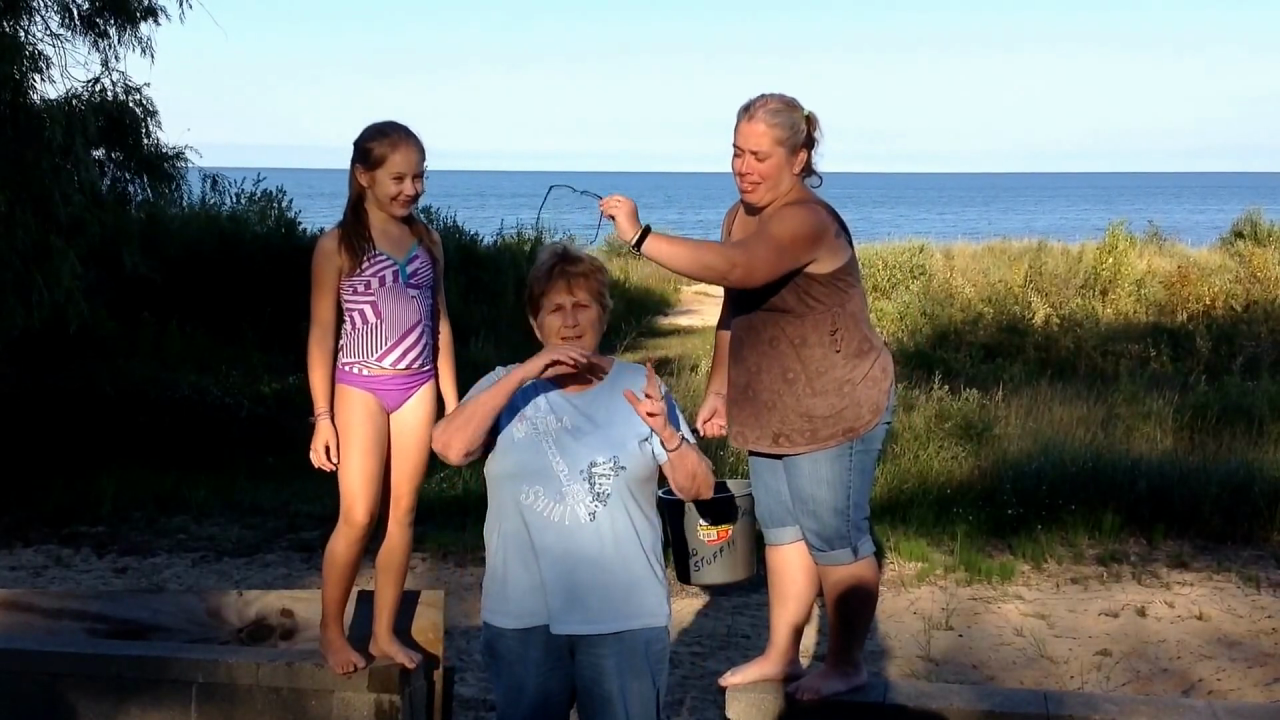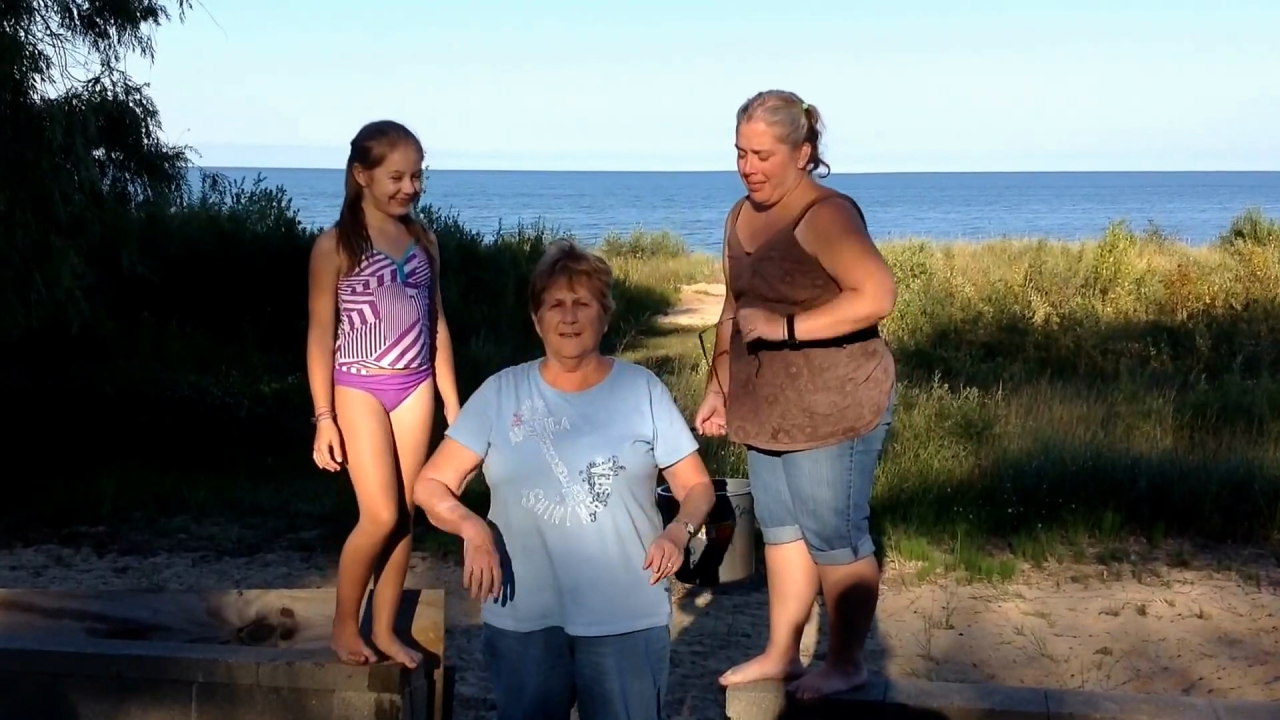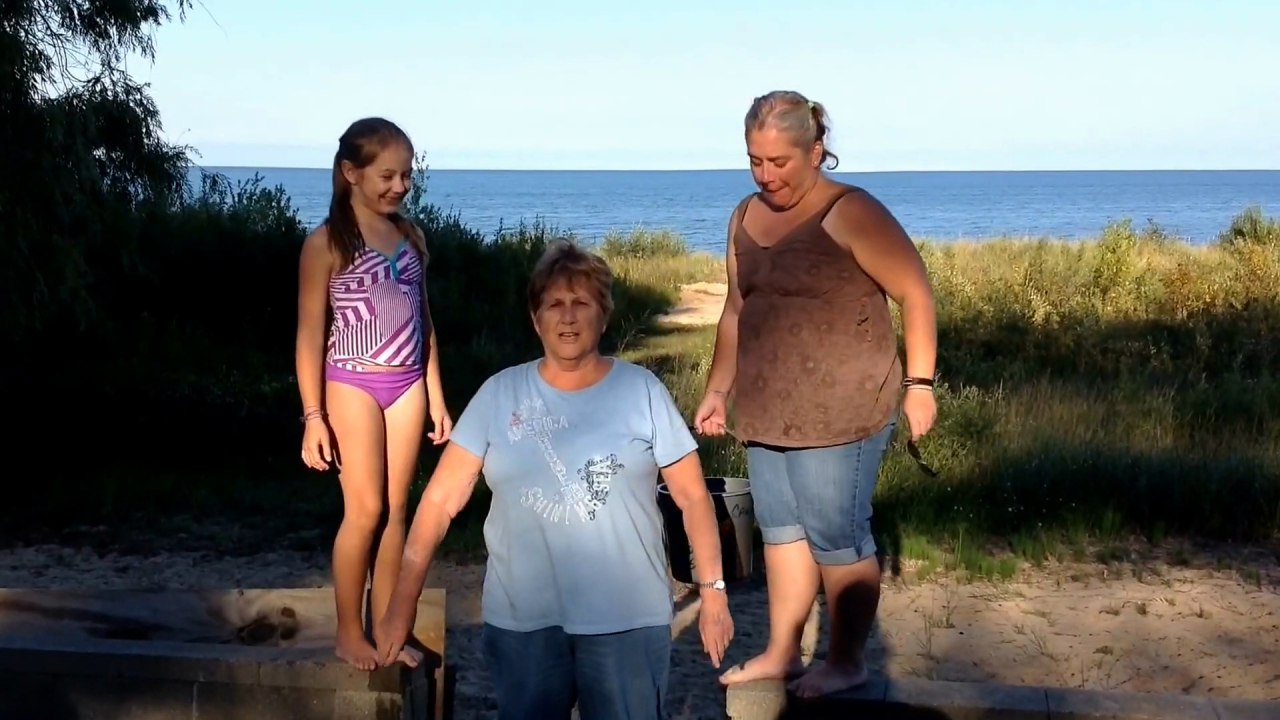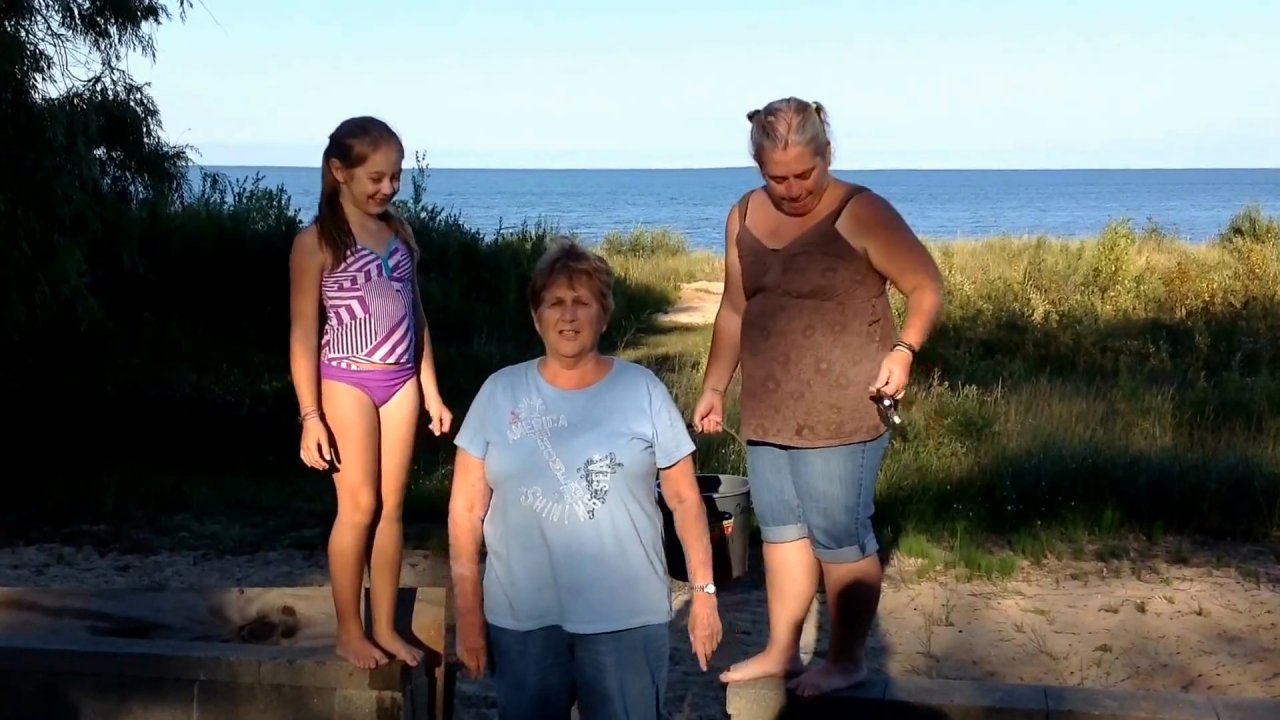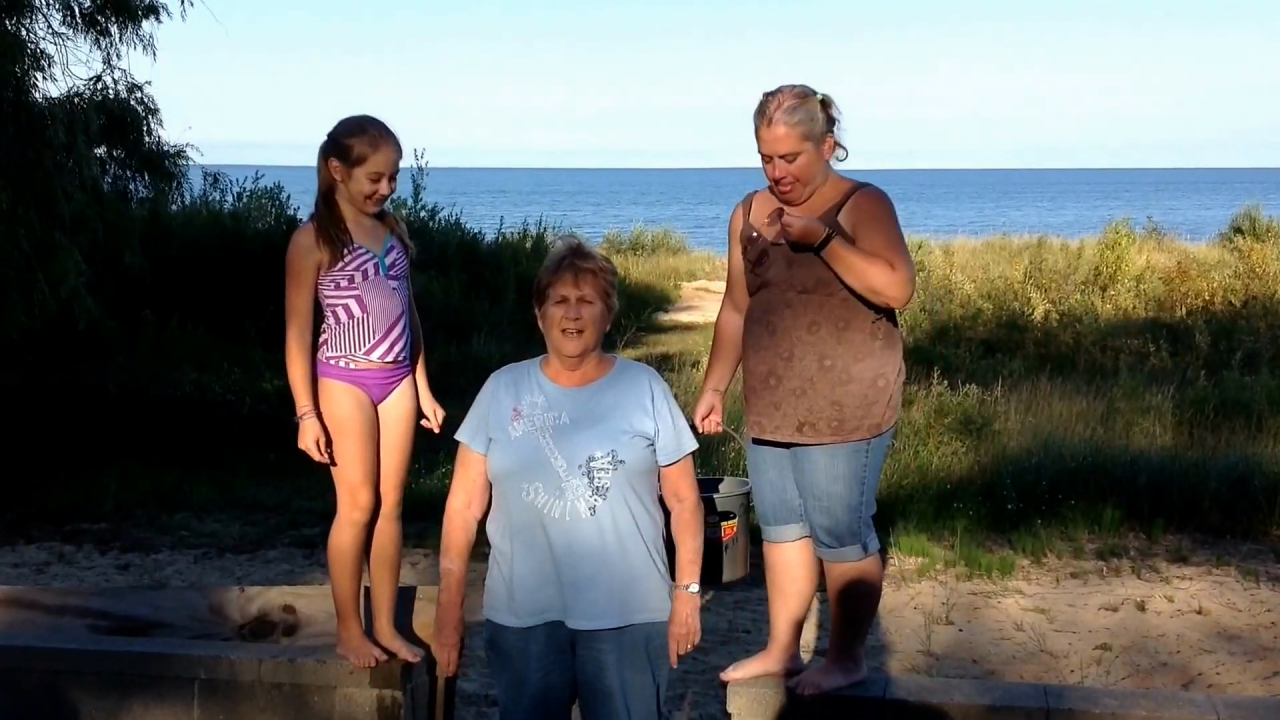
dt=0.4s
person 1, frame 1
left shoulder: (807, 221)
right shoulder: (740, 215)
left elbow: (734, 268)
left wrist: (642, 236)
right wrist: (720, 390)
left hip: (834, 410)
right hip: (771, 410)
left knee: (835, 538)
right knee: (782, 530)
left ankle: (847, 664)
right ankle: (779, 654)
person 1, frame 2
left shoulder: (827, 216)
right shoulder: (741, 217)
left elbow: (875, 297)
left wrist: (787, 327)
right wrist: (718, 389)
left hip: (834, 408)
right hip: (769, 410)
left knee: (836, 538)
right knee: (781, 530)
left ankle: (846, 662)
right ankle: (780, 654)
person 1, frame 3
left shoulder: (851, 212)
right shoulder: (746, 216)
left elbow: (914, 293)
left wrist: (919, 382)
right wrist: (717, 389)
left hip: (838, 410)
right hip: (768, 409)
left knee: (838, 538)
right knee: (780, 529)
left ankle: (847, 661)
right ankle: (781, 652)
person 1, frame 4
left shoulder: (861, 212)
right shoulder: (744, 215)
left elbow: (928, 285)
right elbow: (734, 310)
left wrist: (902, 349)
right wrist: (714, 386)
left hip: (840, 409)
right hip: (769, 408)
left knee: (840, 535)
right knee: (780, 527)
left ankle: (847, 658)
right ankle: (781, 649)
person 1, frame 5
left shoulder: (863, 205)
right shoulder: (749, 212)
left elbow: (896, 288)
right elbow: (736, 310)
left wrist: (820, 238)
right wrist: (713, 387)
left hip: (844, 409)
right hip: (771, 407)
left knee: (841, 535)
right knee: (781, 526)
left ankle: (845, 658)
right ankle: (780, 650)
person 2, frame 1
left shoulder: (427, 240)
right shoulder: (338, 245)
right elbow: (322, 334)
left wrist: (453, 401)
right wrist: (322, 417)
left hip: (417, 389)
right hip: (361, 389)
left knee: (403, 513)
right knee: (358, 516)
left ankle: (384, 632)
right ankle: (331, 629)
person 2, frame 2
left shoulder: (423, 240)
right shoulder: (336, 245)
right elbow: (320, 335)
left wrist: (452, 400)
right wrist: (324, 418)
left hip: (415, 389)
right hip: (360, 388)
left knee: (406, 513)
right knee: (380, 515)
left ankle: (385, 630)
right ankle: (344, 626)
person 2, frame 3
left shoulder: (410, 236)
right shoulder: (327, 242)
right elbow: (310, 333)
left wrist: (436, 397)
right wrist: (313, 416)
left hip: (407, 385)
right hip: (354, 385)
left knee: (396, 509)
right knee: (365, 510)
right ankle: (348, 633)
person 2, frame 4
left shoulder: (400, 232)
right shoulder: (317, 241)
right elbow: (303, 334)
left wrist: (431, 392)
right wrist: (310, 415)
left hip: (401, 383)
right hip: (348, 383)
left knee: (391, 507)
right knee: (358, 507)
left ankle: (385, 627)
right ankle: (349, 631)
person 2, frame 5
left shoulder: (393, 229)
right shoulder: (314, 239)
right elbow: (298, 332)
left wrist: (424, 388)
right wrist: (306, 413)
left hip: (398, 380)
right hip: (345, 382)
left knee: (391, 504)
right knee: (357, 505)
left ankle: (385, 626)
right ankle: (349, 630)
person 3, frame 1
left shoulder: (638, 387)
right shoulder: (506, 385)
left elbow: (699, 486)
right elbow: (450, 445)
left wrist: (669, 435)
right wrist: (523, 373)
left hip: (624, 617)
right hip: (521, 616)
person 3, frame 2
left shoulder: (642, 389)
right shoulder: (500, 393)
left elbow: (696, 485)
right elbow: (431, 484)
left wrist: (679, 531)
right wrist: (473, 530)
left hip: (625, 617)
right hip: (523, 618)
person 3, frame 3
left shoulder: (643, 390)
right shoulder: (499, 394)
left elbow: (693, 495)
right elbow: (441, 498)
left wrist: (713, 587)
right wrist: (405, 597)
left hip: (628, 617)
right hip: (522, 618)
person 3, frame 4
left shoulder: (643, 389)
right shoulder: (500, 392)
left elbow: (685, 500)
right elbow: (466, 509)
left wrist: (703, 593)
right wrist: (468, 610)
left hip: (625, 616)
right hip: (520, 618)
person 3, frame 5
left shoulder: (645, 387)
right shoulder: (503, 389)
left elbow: (683, 500)
right elbow: (464, 504)
left wrist: (687, 591)
right wrist: (449, 606)
left hip: (627, 612)
right hip: (523, 612)
